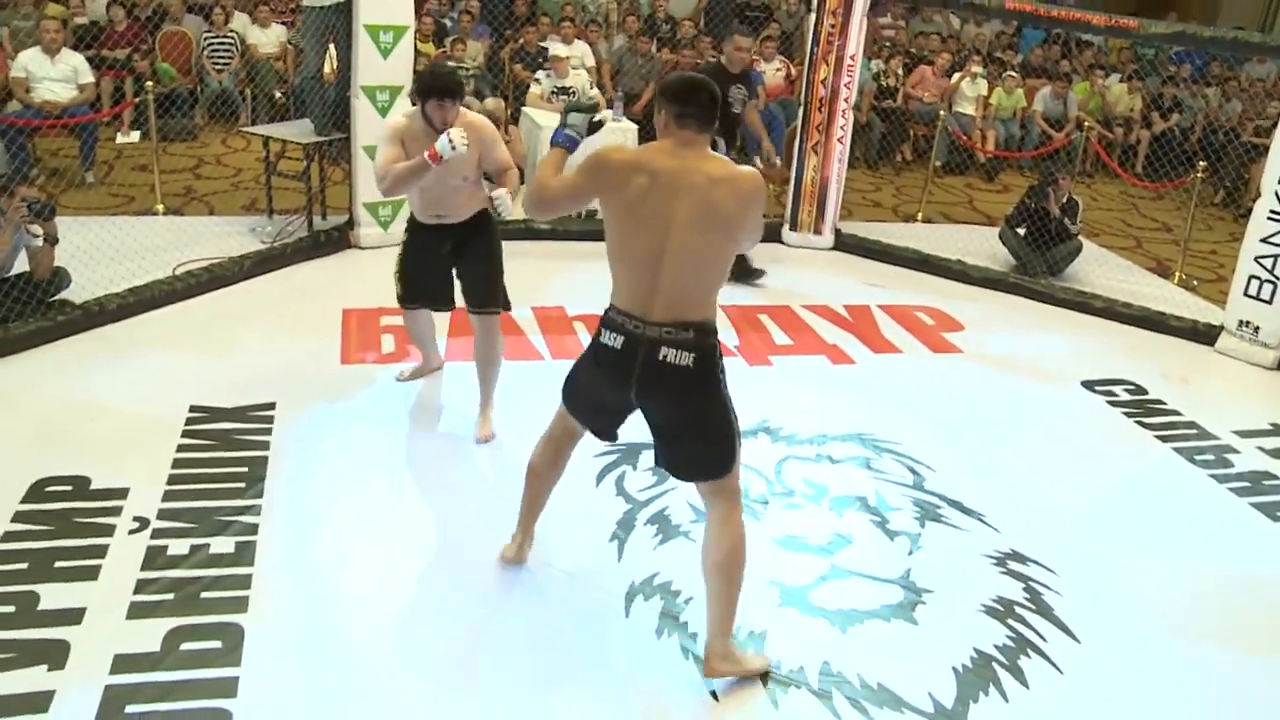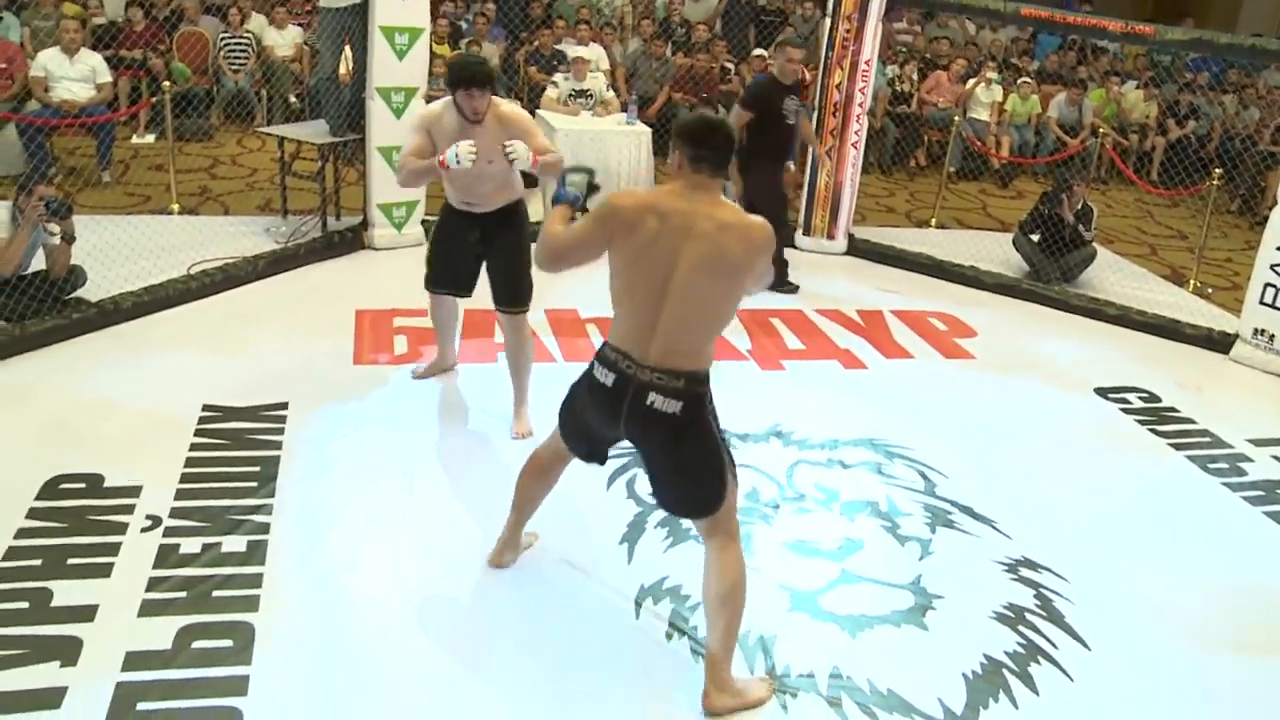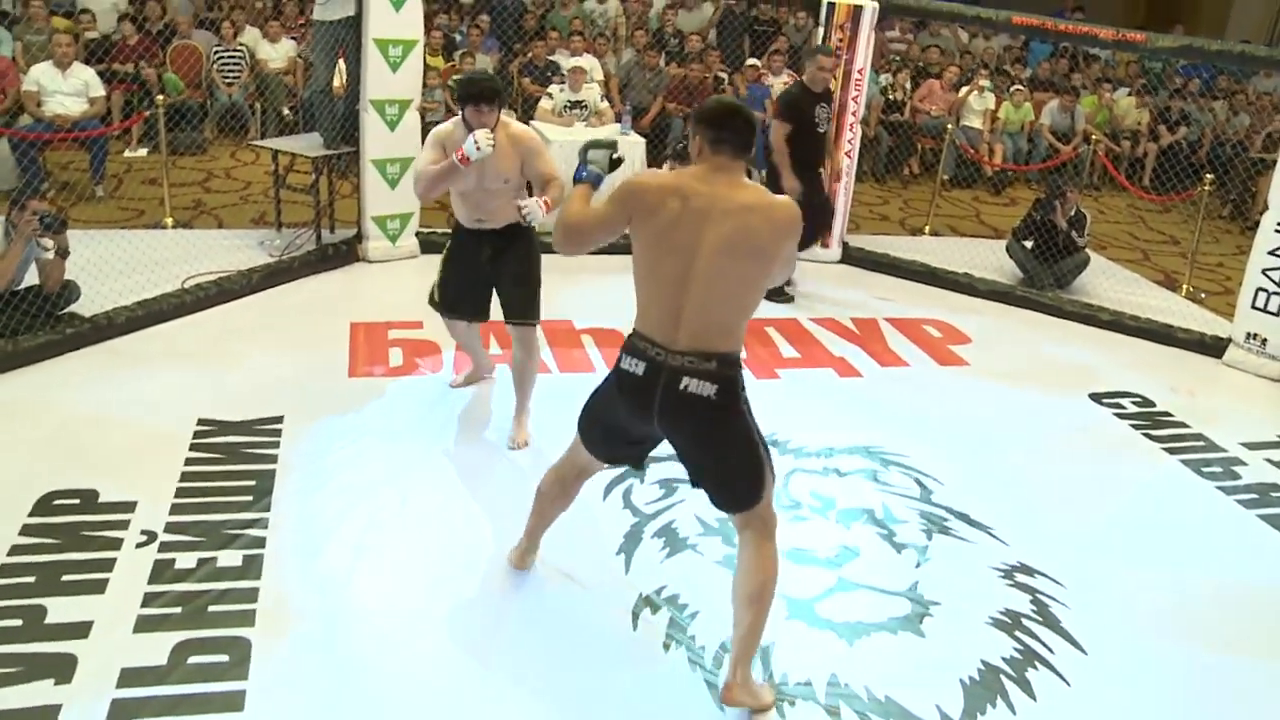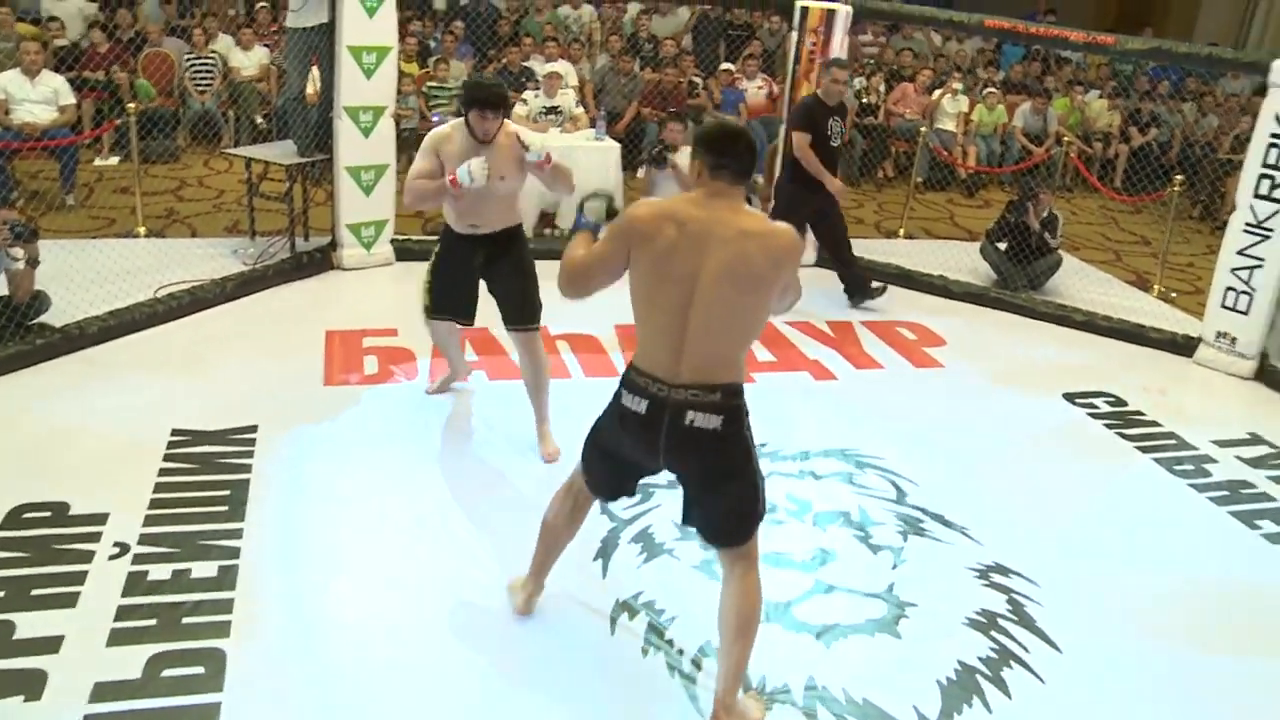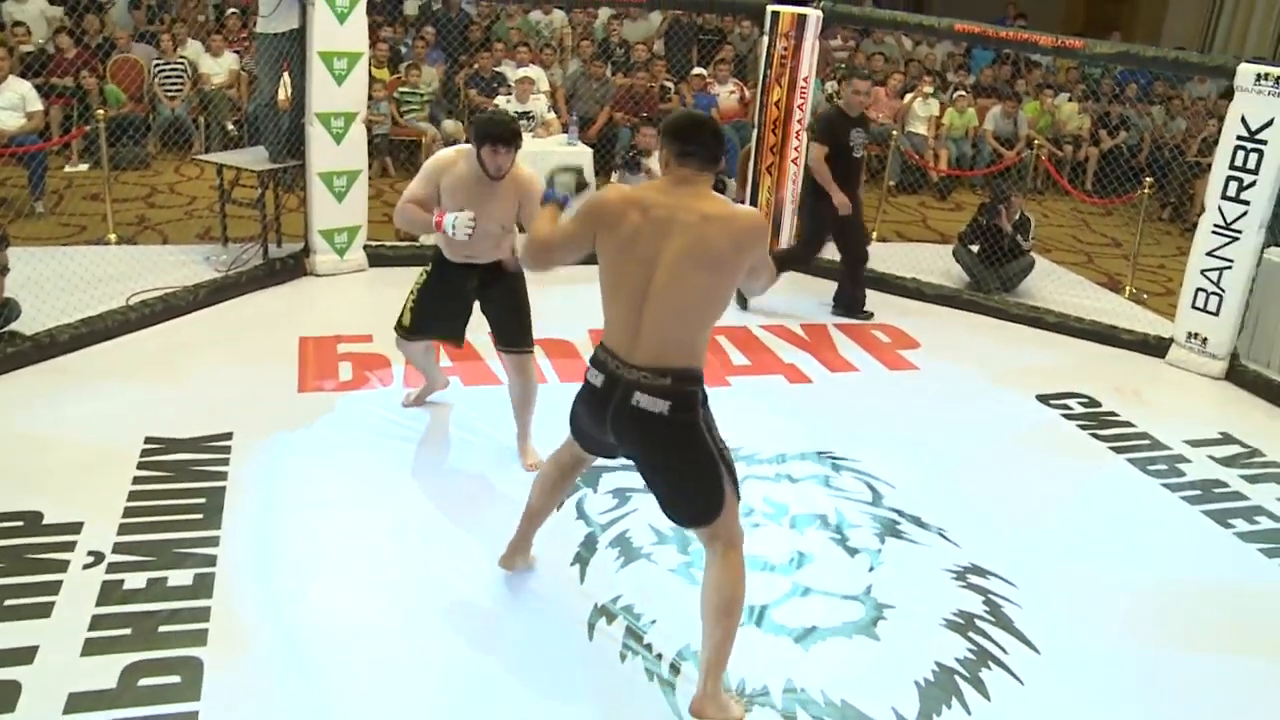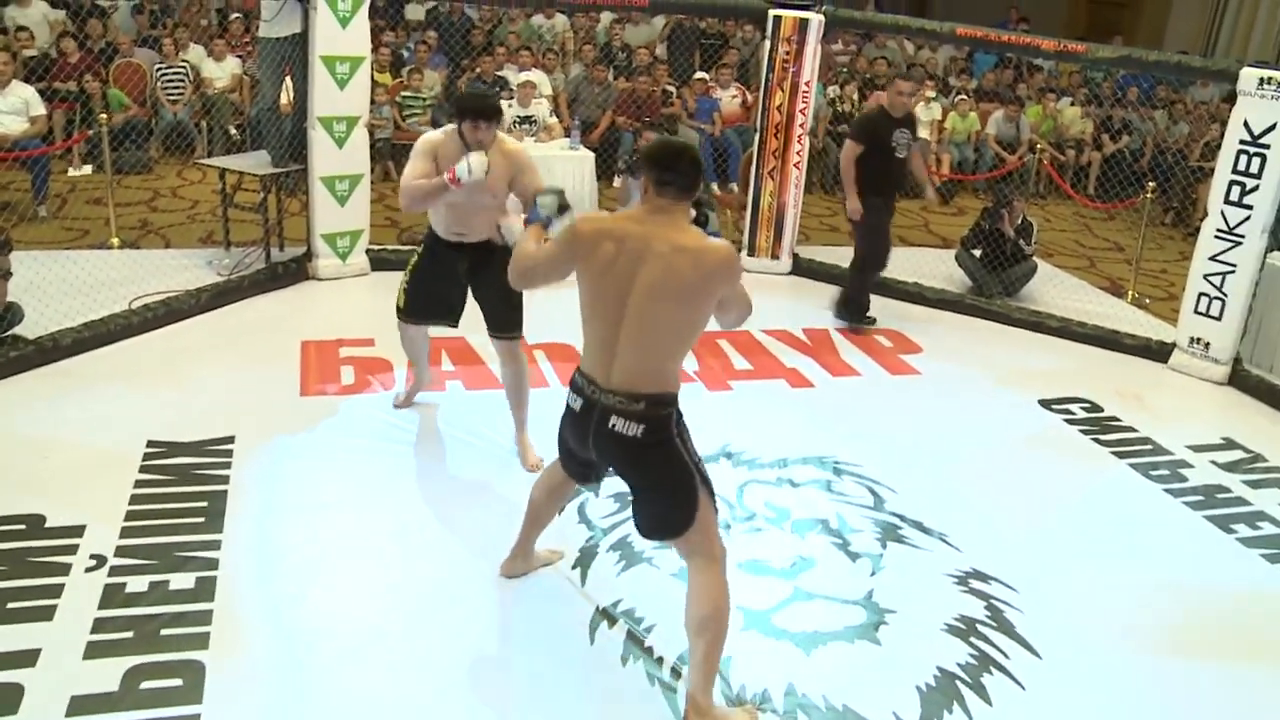
dt=0.2s
person 1, frame 1
left shoulder: (617, 163)
right shoulder: (745, 184)
left elbow: (538, 203)
left wrist: (562, 140)
left hip: (616, 346)
right hip: (688, 359)
left knee: (562, 431)
right knee: (723, 503)
left ankle: (519, 542)
right ankle: (720, 652)
person 1, frame 2
left shoulder: (626, 208)
right shoulder: (755, 232)
left elbow: (548, 256)
left wrist: (564, 198)
left hip: (608, 381)
right hip: (678, 402)
left knee: (555, 448)
right knee: (723, 535)
left ankle: (507, 544)
person 1, frame 3
left shoulder: (648, 189)
right shoulder: (781, 214)
left elbow: (567, 237)
left wrist: (587, 176)
left hip: (637, 373)
right hip: (713, 391)
left knee: (575, 462)
right knee: (759, 532)
left ankle: (524, 553)
right ankle: (740, 684)
person 1, frame 4
left shoulder: (645, 219)
right shoulder: (781, 240)
left elbow: (571, 284)
left wrist: (587, 225)
left hip: (637, 406)
right hip: (715, 419)
left knee: (583, 490)
right knee: (740, 561)
left ankle: (528, 589)
person 1, frame 5
left shoulder: (615, 203)
right shoulder: (744, 224)
left elbow: (536, 254)
right elbow: (760, 285)
left wrist: (552, 201)
left hip: (603, 384)
right hip: (671, 404)
left knee: (575, 450)
right knee: (724, 543)
left ankle: (517, 548)
person 1, frame 6
left shoulder: (589, 231)
right shoulder: (715, 257)
left elbow: (520, 274)
right elbow: (735, 318)
left wrist: (538, 221)
left hip: (584, 405)
right hip: (648, 425)
left knee: (564, 473)
right knee: (707, 558)
left ankle: (520, 556)
person 2, frame 1
left shoulder: (479, 128)
right shoulder: (398, 130)
left elbow: (508, 170)
right elbow: (387, 185)
left wrist: (505, 192)
right wrist: (433, 154)
left hip: (474, 228)
right hip: (424, 228)
left knee: (487, 317)
right knee: (413, 306)
left ankle: (486, 410)
right ankle: (430, 359)
person 2, frame 2
left shoulder: (512, 116)
right shoulder: (430, 117)
left elbow: (553, 163)
right elbow: (404, 176)
left wrist: (532, 160)
right wrist: (444, 162)
left hip: (505, 219)
right hip: (456, 216)
left knee: (512, 317)
right knee: (440, 291)
left ankle: (520, 406)
right ankle: (446, 356)
person 2, frame 3
left shoulder: (522, 137)
right shoulder: (442, 135)
left elbow: (557, 185)
right elbow: (422, 188)
left wrist: (545, 203)
right wrist: (463, 157)
left hip: (514, 237)
right hip: (467, 237)
left knee: (523, 330)
right knee: (455, 315)
left ankle: (520, 415)
right ankle: (481, 365)
person 2, frame 4
left shoulder: (520, 140)
right shoulder: (440, 138)
left elbow: (565, 187)
right elbow: (410, 195)
left wrist: (542, 160)
right wrist: (455, 182)
left hip: (506, 243)
right hip: (456, 242)
left knee: (527, 337)
right knee: (438, 318)
left ankle: (543, 426)
right ankle: (458, 368)
person 2, frame 5
left shoulder: (526, 182)
right shoulder: (444, 164)
right elbow: (401, 215)
right wrist: (442, 223)
left hip: (499, 271)
right hip: (448, 265)
left knee: (520, 358)
right knee: (409, 339)
left ankle: (524, 440)
right ankle: (435, 380)
person 2, frame 6
left shoulder: (512, 154)
right shoulder: (431, 144)
left elbow: (538, 202)
right elbow: (408, 198)
right wrist: (454, 178)
left hip: (491, 251)
right hip: (440, 247)
left knee: (510, 344)
right knee: (410, 321)
left ankle: (521, 435)
right ankle: (419, 380)
person 3, frame 1
left shoulder: (746, 76)
right shoulder: (710, 74)
left elbow: (749, 108)
left wrist: (764, 140)
left hip: (724, 149)
right ankle: (738, 266)
person 3, frame 2
left shoulder: (795, 86)
right shoulder: (761, 87)
left elbow: (799, 118)
right elbow: (736, 122)
left wrist: (815, 145)
right wrist: (735, 162)
left hip: (776, 163)
right hip: (757, 165)
left knee: (755, 215)
right knee: (775, 219)
right ankle: (775, 276)
person 3, frame 3
left shoulder: (827, 95)
right shoulder: (792, 97)
right elbow: (776, 136)
right wrist: (787, 176)
left hip: (810, 173)
right hip: (788, 175)
left knee: (822, 220)
right ankle: (770, 284)
person 3, frame 4
left shoulder: (840, 107)
right shoulder: (806, 108)
right elbow: (799, 148)
left wrist: (830, 181)
right wrist: (828, 179)
left hip: (822, 188)
right hip: (796, 187)
left knee: (837, 239)
left ankle: (858, 288)
person 3, frame 5
left shoulder: (863, 120)
right shoulder: (828, 120)
right elbow: (814, 159)
left wrist: (857, 187)
right wrist: (836, 193)
left hip: (847, 198)
right hip: (820, 198)
left knee: (856, 251)
right knee: (804, 251)
left ankle: (848, 303)
person 3, frame 6
left shoulder: (909, 119)
right shoulder: (871, 120)
left elbow: (913, 153)
right elbow: (847, 156)
left wrist: (928, 186)
right wrist: (852, 197)
left hip: (886, 198)
right hip: (866, 198)
left knee: (868, 253)
right knee: (876, 254)
left ankle: (853, 307)
right ankle: (849, 307)
